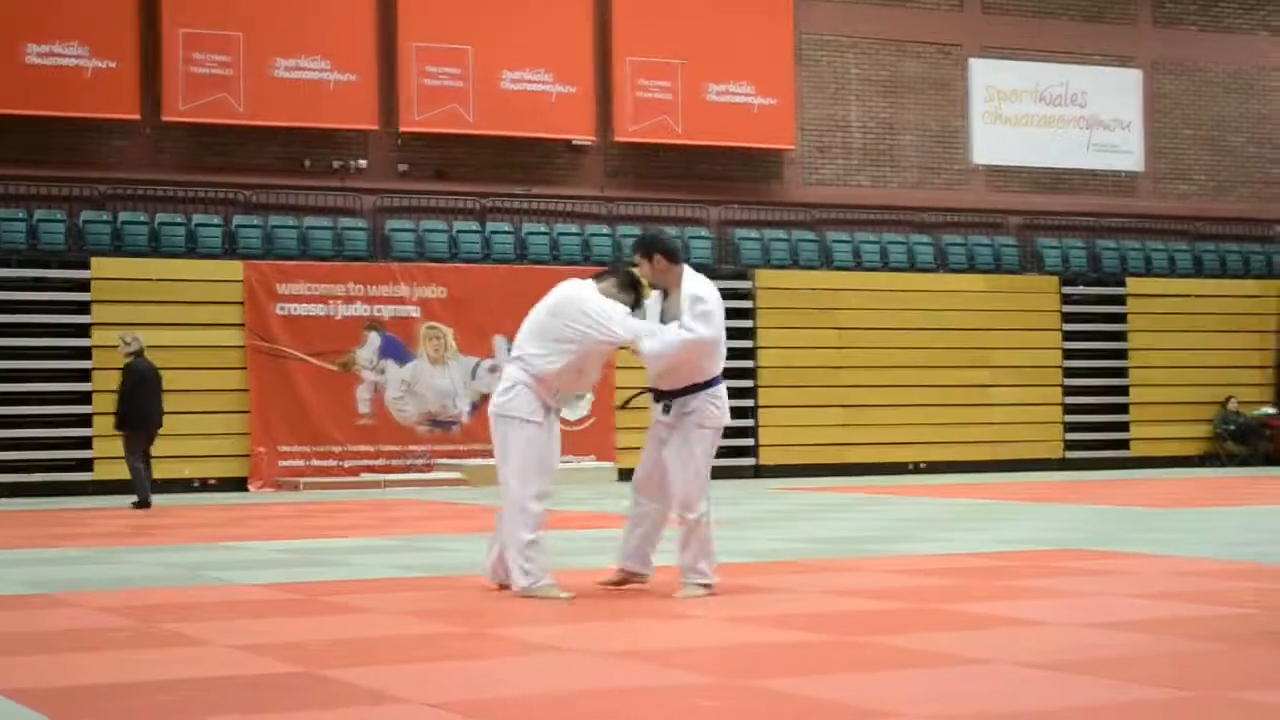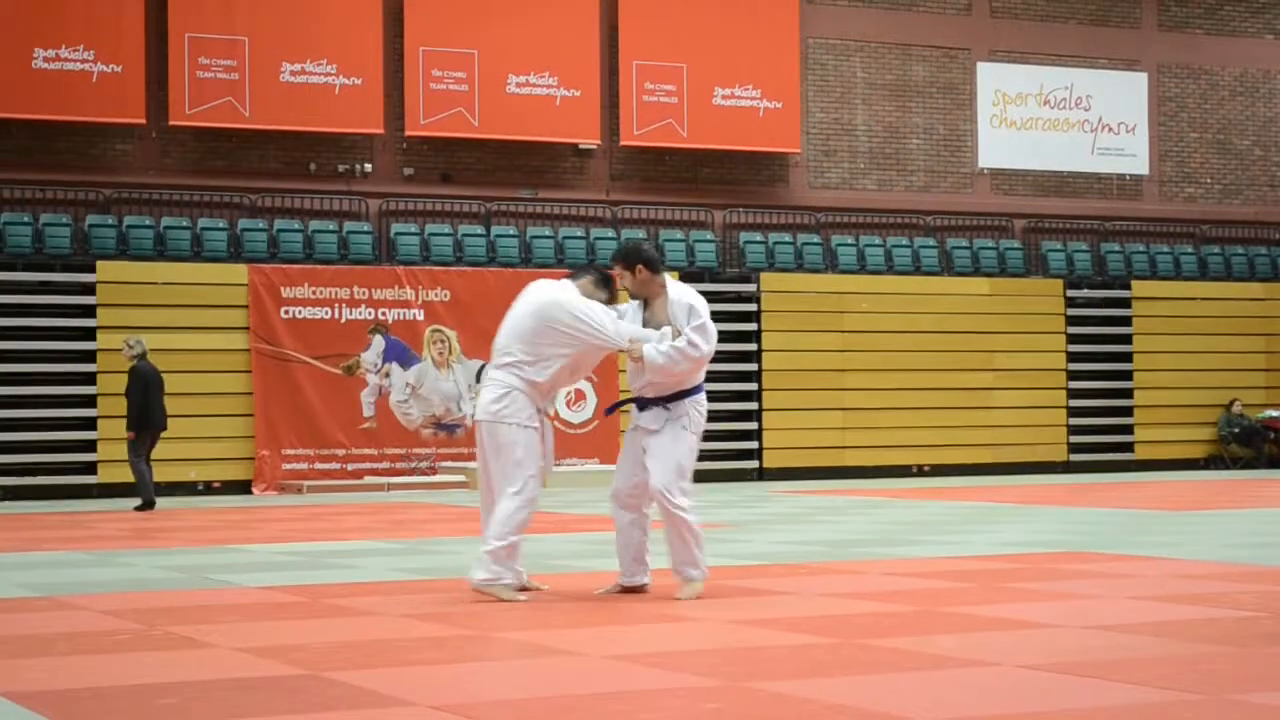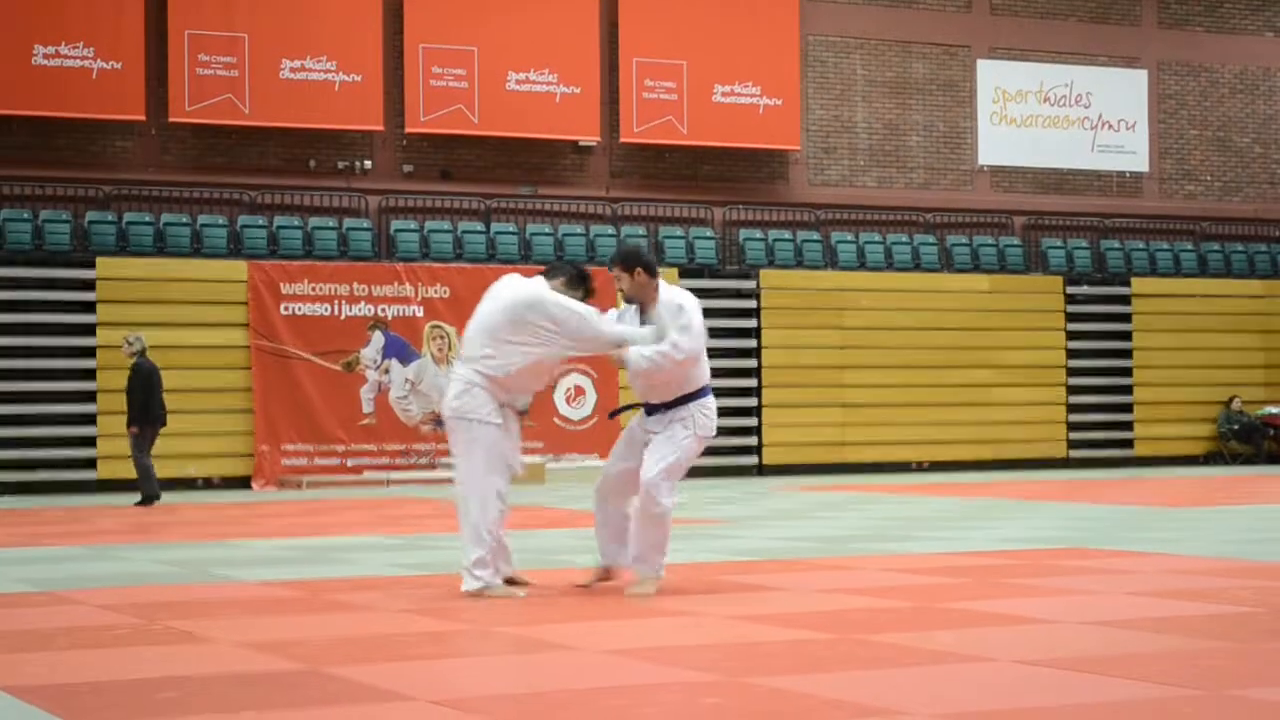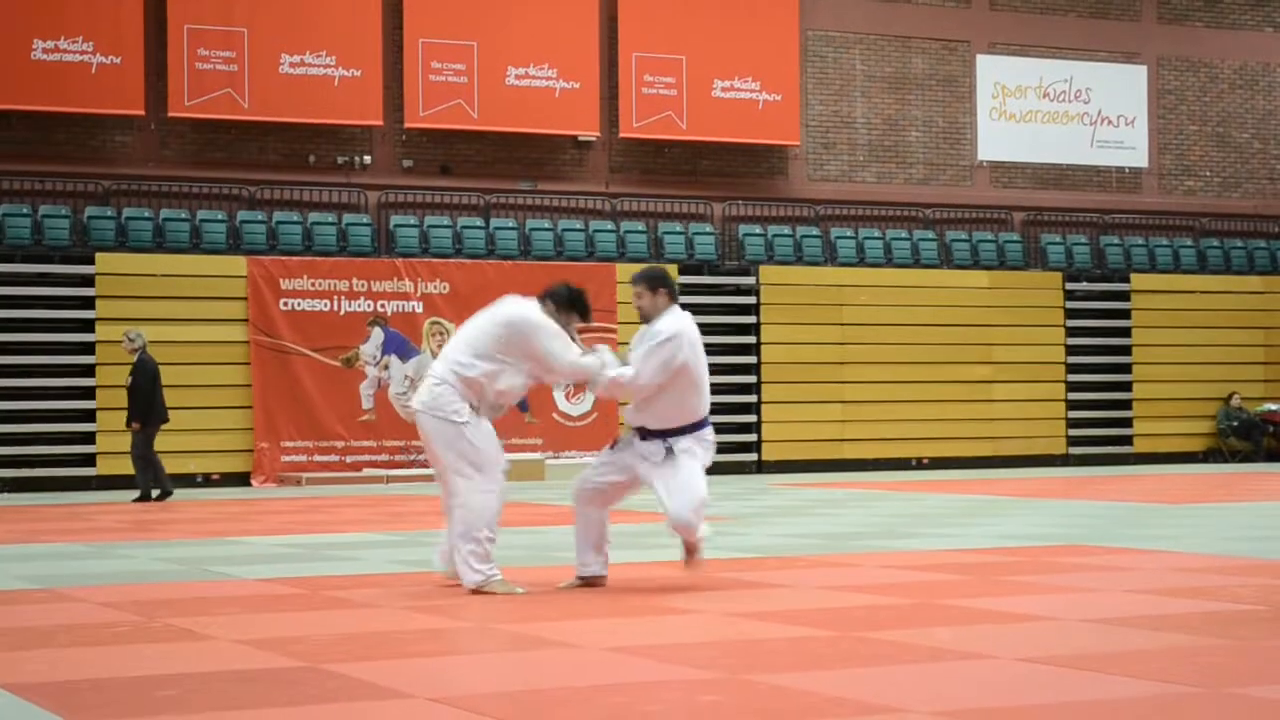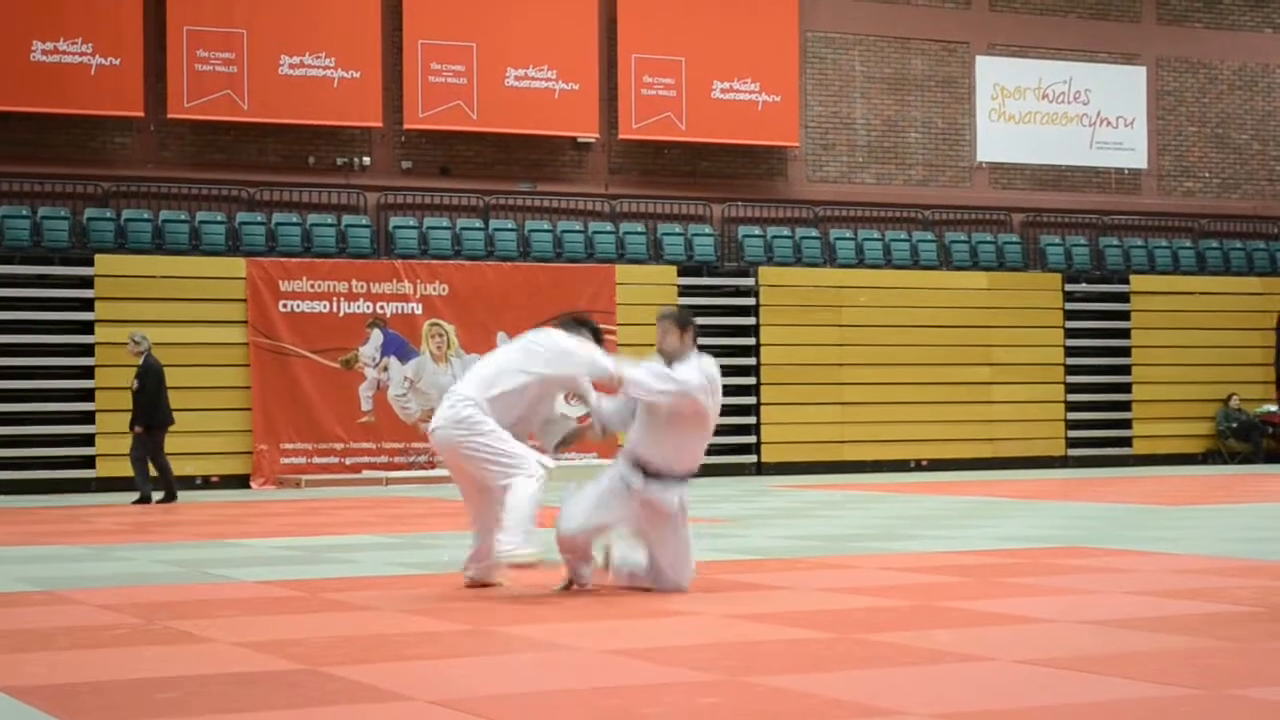
dt=0.2s
person 1, frame 1
left shoulder: (700, 293)
right shoulder: (662, 296)
left elbow: (697, 341)
left wrist: (647, 346)
left hip: (698, 403)
right hip: (671, 405)
left knee: (688, 493)
right knee: (647, 484)
left ankle: (699, 577)
right ankle: (634, 566)
person 1, frame 2
left shoulder: (687, 301)
right shoulder: (635, 307)
left elbow: (698, 349)
left wrist: (648, 354)
left hip: (680, 410)
right hip: (645, 412)
left knee: (667, 488)
right knee: (626, 494)
left ankle: (692, 575)
right ankle: (633, 577)
person 1, frame 3
left shoulder: (679, 303)
right shoulder: (631, 310)
left elbow: (682, 352)
left wrist: (633, 358)
left hip: (688, 414)
right hip: (654, 415)
left knee: (653, 482)
right knee: (612, 483)
left ankle: (648, 573)
right ankle: (611, 562)
person 1, frame 4
left shoulder: (674, 330)
right shoulder: (656, 330)
left elbow: (638, 382)
right elbow: (636, 377)
left wrist: (598, 378)
left hip: (682, 444)
right hip: (642, 440)
left knee: (683, 512)
right knee: (588, 489)
left ankle: (690, 535)
right ankle: (591, 570)
person 1, frame 5
left shoulder: (704, 373)
right shoulder: (655, 372)
left elbow: (676, 389)
right elbow: (620, 413)
left wrist: (622, 373)
right wrist: (592, 406)
left hip: (668, 490)
right hip: (627, 477)
left knee: (675, 581)
right knee: (570, 531)
left ankle: (615, 567)
right ankle: (580, 572)
person 2, frame 1
left shoulder: (574, 294)
right shoulder: (579, 299)
right elbow: (629, 330)
left hip: (537, 402)
right hip: (522, 401)
left knee: (526, 489)
right knee: (528, 491)
left ankle: (505, 570)
right ankle: (530, 577)
person 2, frame 2
left shoulder: (542, 290)
right shoulder: (565, 302)
right elbow: (618, 333)
right wrist: (668, 338)
left hip: (503, 403)
right hip: (513, 406)
left knee: (504, 493)
right knee: (520, 492)
left ankle: (504, 573)
right ankle: (490, 574)
person 2, frame 3
left shoulder: (512, 285)
right shoulder: (540, 299)
right elbow: (596, 331)
right wrist: (653, 334)
left hip: (482, 400)
right hip: (478, 402)
left knee: (490, 488)
right knee: (484, 489)
left ankle: (495, 568)
right ankle: (480, 578)
person 2, frame 4
left shoulder: (518, 310)
right shoulder: (528, 319)
left elbow: (545, 367)
right elbow: (567, 367)
right wrist: (607, 361)
left hip: (451, 401)
right hip: (448, 402)
left knee: (465, 488)
right knee: (481, 484)
left ankle: (461, 564)
right ankle: (480, 574)
person 2, frame 5
left shoulder: (544, 363)
right shoulder: (549, 342)
left elbow: (547, 428)
right elbow: (603, 366)
left wrist: (583, 429)
left hip: (452, 423)
right hip: (463, 421)
left knee: (489, 502)
right knee: (529, 471)
left ankle: (480, 569)
right ankle: (515, 548)
